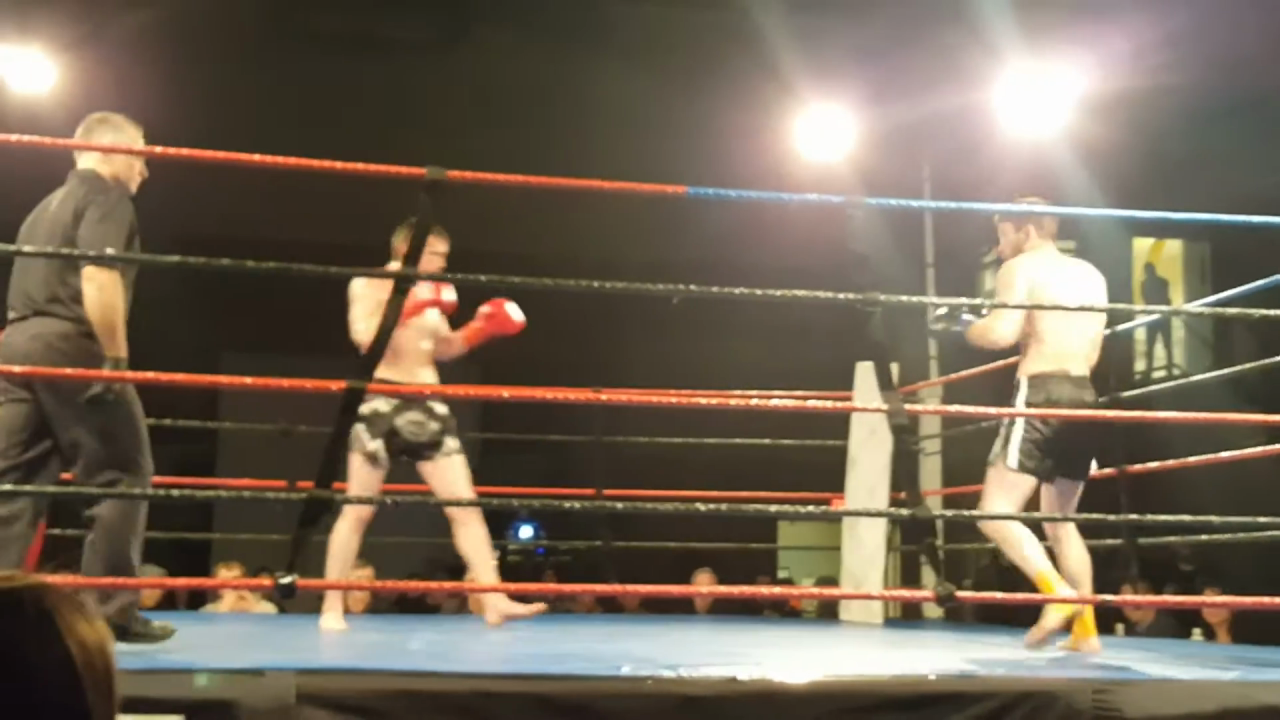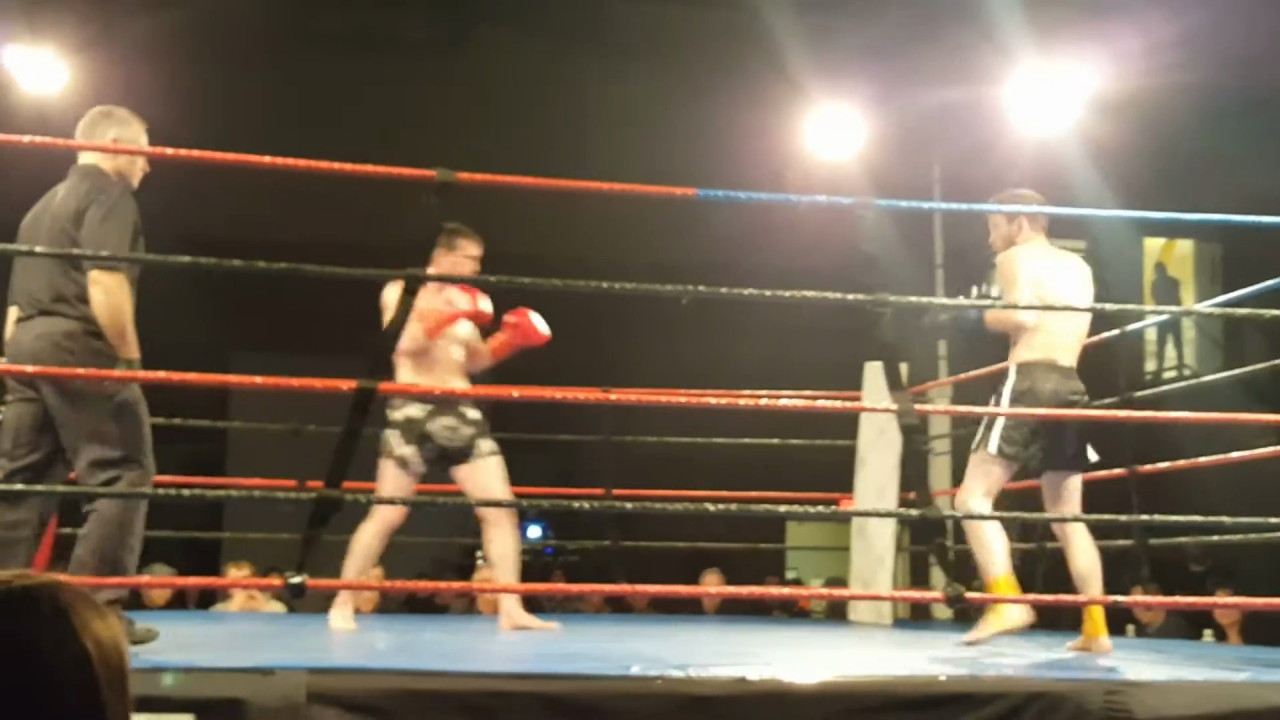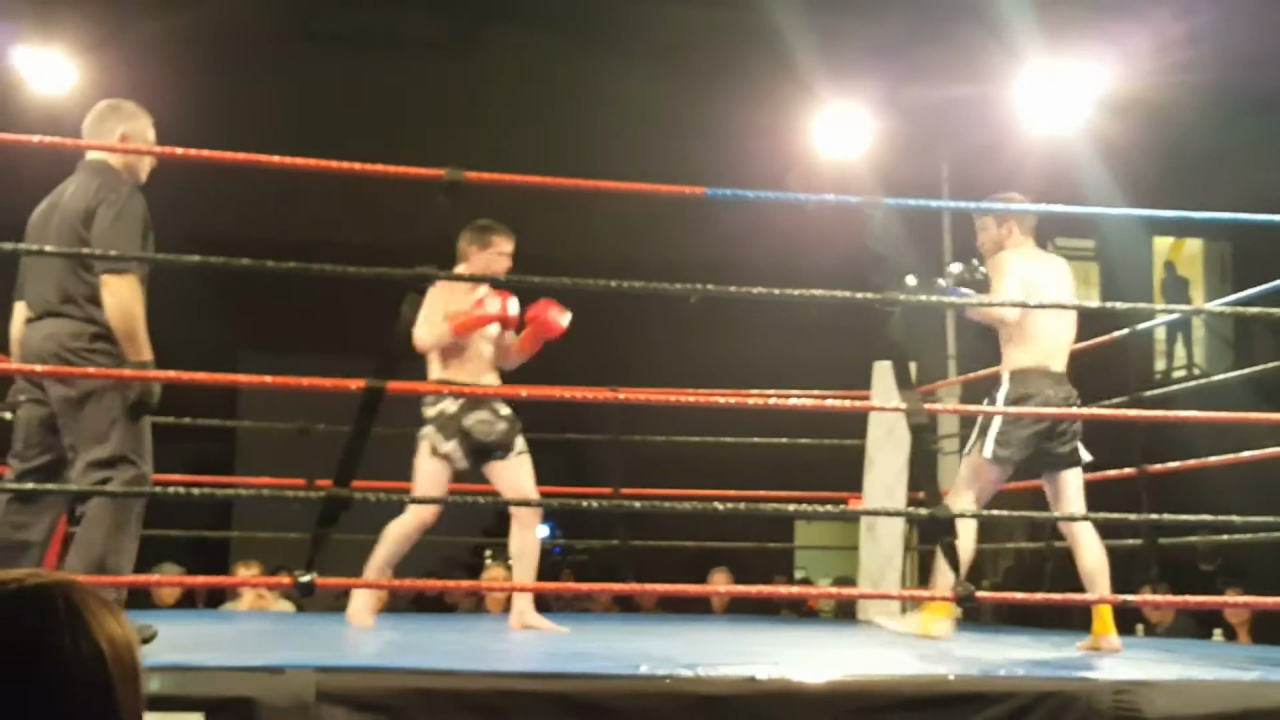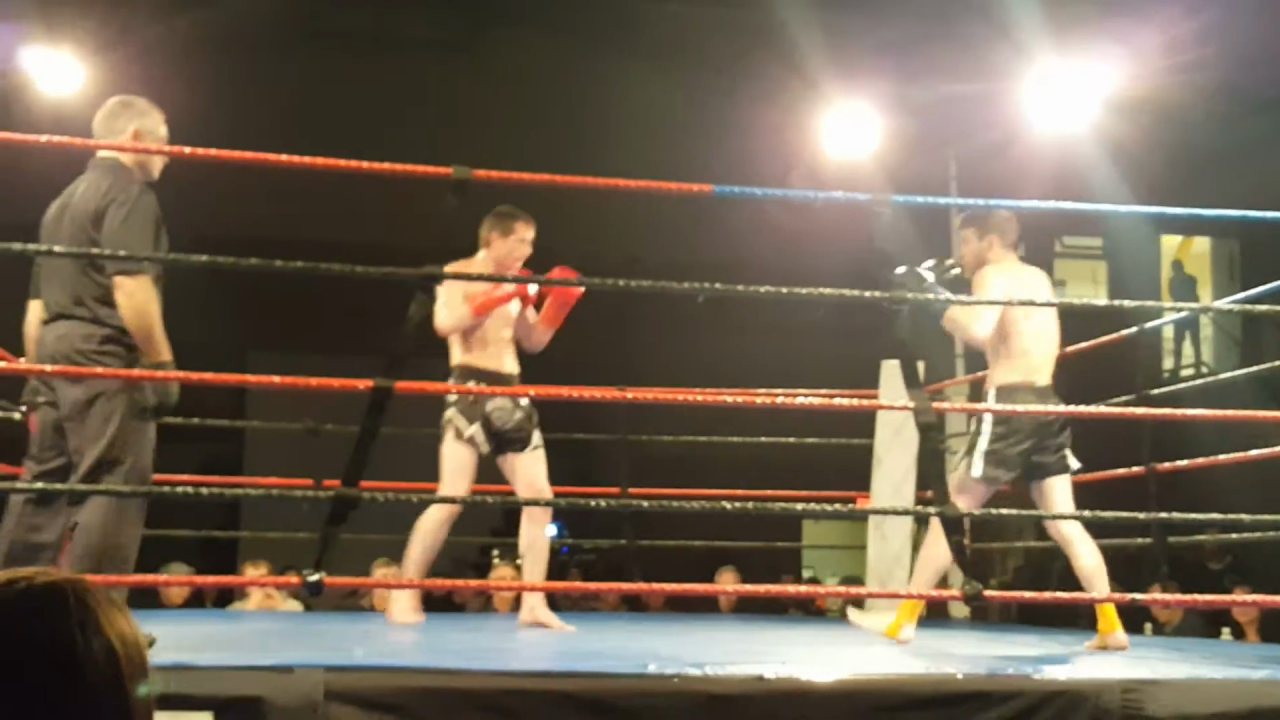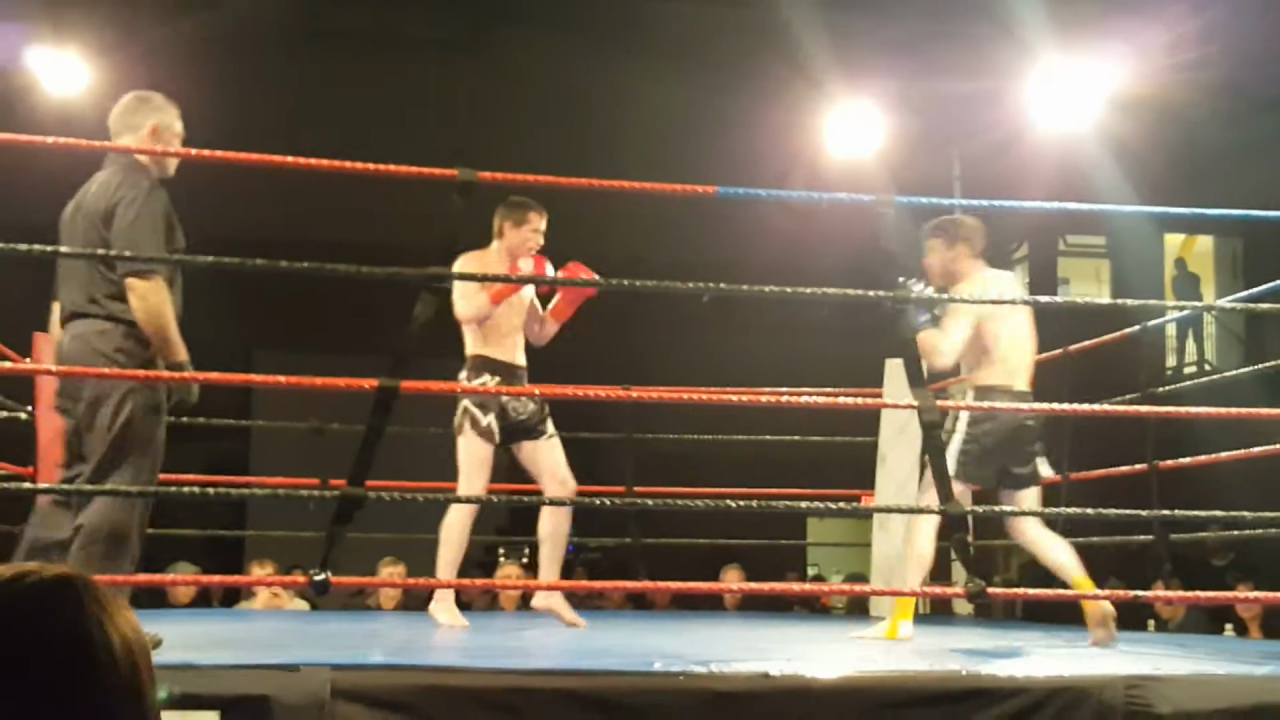
dt=0.1s
person 1, frame 1
left shoulder: (45, 209)
right shoulder: (106, 199)
right elbow: (99, 280)
right wrist: (115, 357)
right hip: (69, 346)
right knee: (122, 474)
right ankle: (112, 607)
person 1, frame 2
left shoulder: (44, 206)
right shoulder: (109, 196)
right elbow: (107, 282)
right wrist: (129, 359)
right hip: (79, 346)
right knee: (119, 474)
right ankle: (93, 607)
person 1, frame 3
left shoulder: (51, 202)
right shoulder: (118, 193)
right elbow: (118, 285)
right wrist: (143, 363)
right hip: (87, 348)
right knee: (116, 477)
person 1, frame 4
left shoulder: (66, 201)
right shoulder: (129, 191)
right elbow: (132, 287)
left wrist: (40, 371)
right wrist: (162, 362)
left hip: (55, 346)
right hip: (104, 350)
left knee: (46, 480)
right knee: (116, 483)
person 1, frame 5
left shoulder: (86, 195)
right shoulder: (140, 191)
left elbow: (63, 297)
right elbow: (143, 286)
left wrist: (61, 373)
right wrist: (179, 361)
left hip: (78, 342)
right hip: (119, 349)
left knee: (81, 482)
right knee: (120, 485)
person 2, frame 1
left shoulder: (1020, 269)
right shoulder: (1091, 275)
left elbow: (1002, 334)
left wrist: (961, 320)
left hip: (1040, 394)
right hip: (1082, 395)
left knee: (996, 514)
right knee: (1060, 522)
left ankle: (1059, 596)
right ankle: (1085, 630)
person 2, frame 2
left shoulder: (1017, 258)
right shoulder: (1077, 267)
left elbow: (1018, 317)
left wrist: (977, 312)
left hip: (1030, 388)
right hip: (1071, 388)
left knee: (972, 498)
right knee: (1066, 518)
left ankle: (1007, 601)
right ankle: (1096, 631)
person 2, frame 3
left shoulder: (1009, 261)
right shoulder: (1058, 268)
left elbow: (1005, 311)
left wrist: (961, 298)
right wrist: (973, 288)
left hip: (1021, 393)
right hip: (1059, 393)
left knee: (961, 499)
right knee: (1073, 519)
left ankle: (937, 613)
right ankle: (1105, 629)
person 2, frame 4
left shoulder: (993, 278)
right shoulder: (1038, 280)
left elbow: (980, 333)
left wrist: (941, 301)
right wrist: (945, 295)
left hip: (1008, 408)
right hip: (1045, 405)
right knee: (1065, 525)
left ankle: (904, 619)
right ankle: (1110, 626)
person 2, frame 5
left shoulder: (969, 291)
right shoulder: (1008, 283)
left elbow: (942, 357)
left wrist: (918, 321)
right wrist: (933, 315)
left hip: (987, 410)
right hip: (1021, 411)
left knee: (927, 511)
right knee: (1027, 528)
left ankle: (900, 619)
right ankle: (1095, 602)
person 3, frame 1
left shoulder: (431, 291)
right shoulder: (369, 285)
right elbow: (363, 335)
left wrist: (481, 327)
right wrist: (414, 304)
left hip: (428, 405)
right hip: (383, 403)
left knee: (464, 505)
right knee: (359, 510)
left ankle: (493, 600)
right ankle: (332, 606)
person 3, frame 2
left shoulder: (465, 299)
right shoulder: (402, 292)
right elbow: (400, 343)
left wrist: (513, 340)
right wrist: (451, 316)
left hip: (462, 412)
right hip: (416, 409)
left knee: (501, 508)
right knee: (388, 516)
left ankle: (512, 608)
right ankle: (344, 602)
person 3, frame 3
left shoulder: (493, 298)
right shoulder: (436, 289)
left elbow: (507, 358)
right elbow: (423, 339)
left wrist: (536, 332)
right wrist: (480, 317)
left hip: (491, 406)
right hip: (448, 404)
left knee: (528, 506)
right knee: (423, 512)
left ankle: (523, 608)
right ankle: (366, 590)
person 3, frame 4
left shoulder: (509, 282)
right shoulder: (457, 274)
left elbow: (534, 342)
right elbow: (445, 322)
left wrist: (559, 303)
right wrist: (498, 296)
left hip: (510, 394)
right hip: (469, 391)
left knee: (539, 500)
right knee: (451, 499)
left ankle: (533, 603)
right ankle: (405, 591)
person 3, frame 5
left shoulder: (524, 275)
right shoulder: (471, 263)
left elbow: (538, 334)
right elbow: (465, 311)
left wrist: (569, 297)
right wrist: (512, 284)
left hip: (520, 386)
right hip: (484, 381)
left knee: (563, 486)
right knee: (472, 493)
left ankle: (549, 589)
right ankle: (443, 597)
